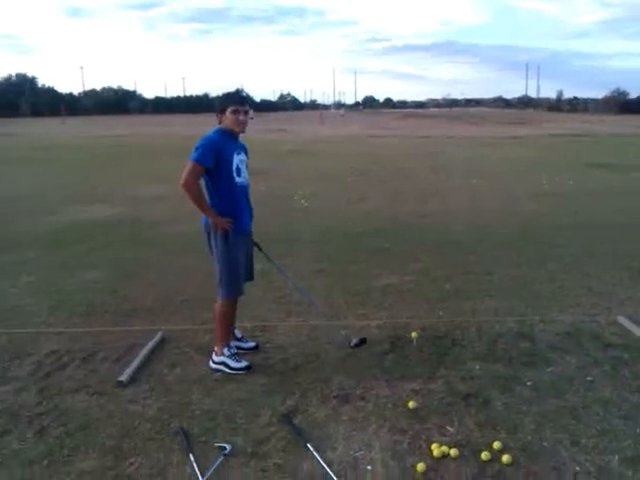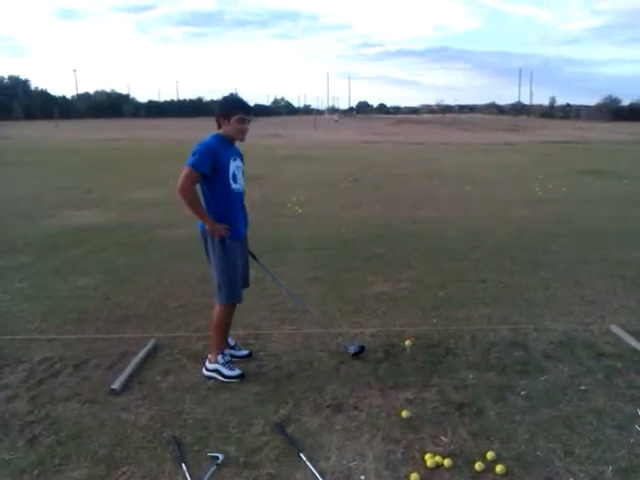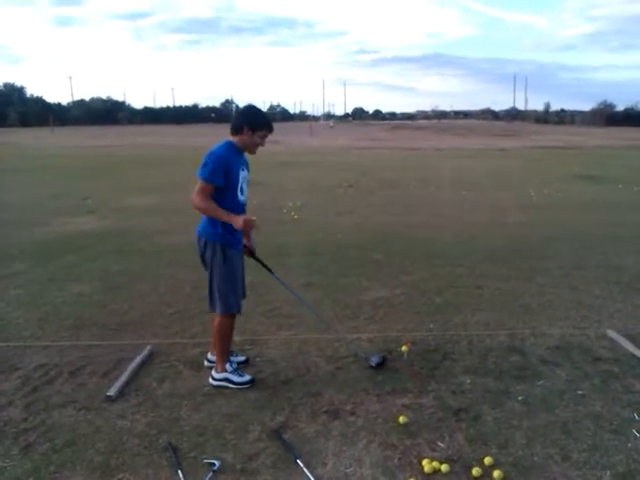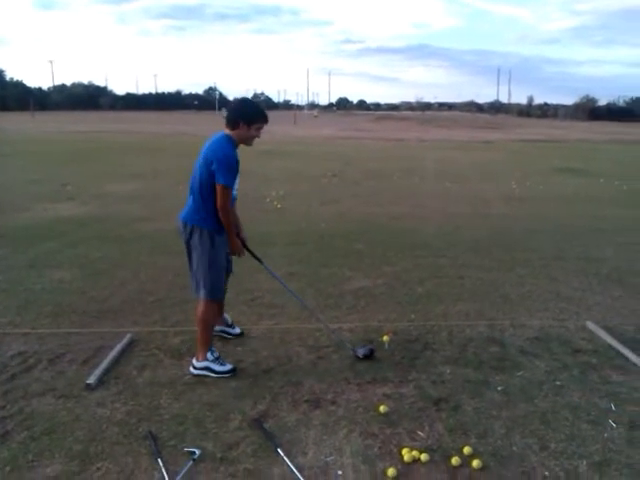
dt=0.7s
person 1, frame 1
left shoulder: (239, 146)
right shoulder: (212, 142)
right elbow: (188, 181)
right wrist: (212, 216)
left hip: (242, 225)
right hip: (225, 228)
left knee: (236, 286)
right knee: (228, 290)
left ankle: (230, 335)
right ankle: (221, 352)
person 1, frame 2
left shoulder: (235, 151)
right shoulder: (209, 148)
right elbow: (184, 187)
right wrist: (209, 222)
left hip: (237, 231)
right hip: (221, 234)
left knee: (232, 293)
right knee: (227, 297)
left ankle: (223, 342)
right ankle: (214, 359)
person 1, frame 3
left shoulder: (240, 159)
right shoulder: (219, 156)
right elbow: (199, 199)
left wrist: (245, 235)
right wrist: (235, 220)
left hip: (230, 239)
right hip: (217, 240)
left knee: (227, 301)
right knee: (226, 305)
left ankle: (218, 352)
right ankle: (221, 369)
person 1, frame 4
left shoulder: (222, 142)
right shoulder: (225, 154)
right elbow: (223, 206)
left wrist: (238, 228)
right wrist: (233, 239)
left hip: (210, 224)
right hip: (203, 227)
left knee: (221, 275)
right knee: (210, 291)
left ankle: (218, 320)
right ankle: (202, 358)
